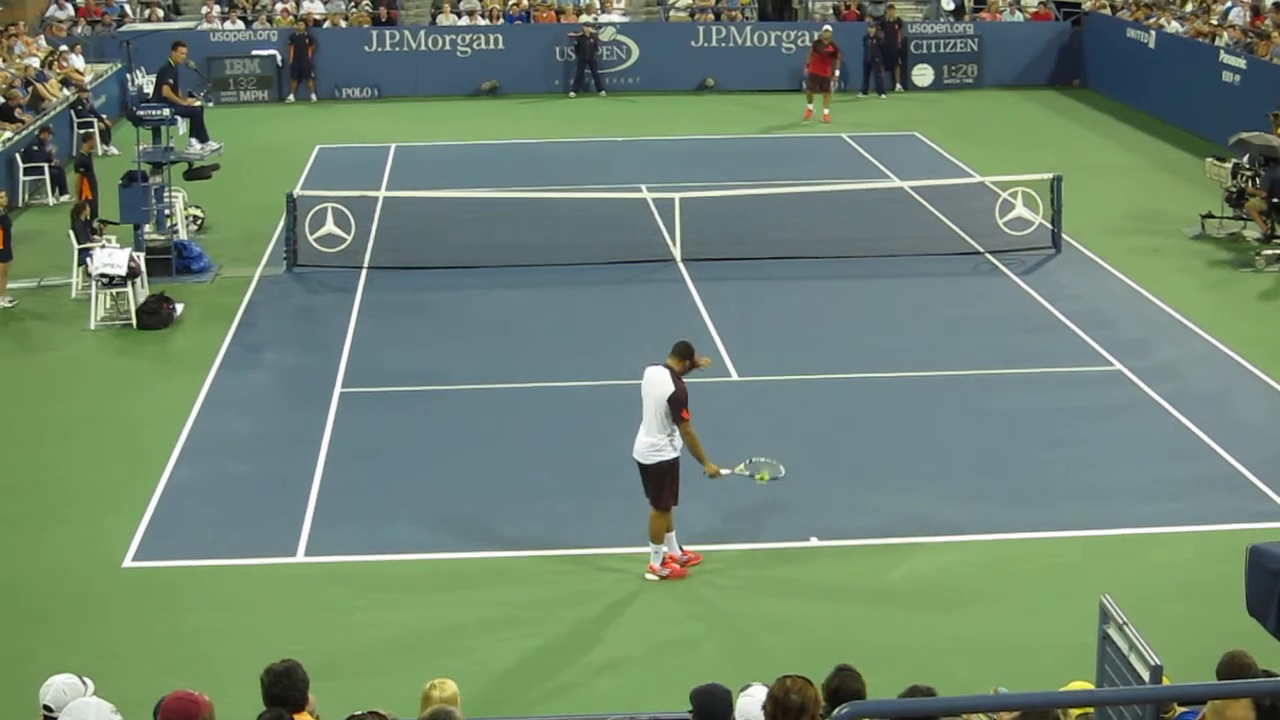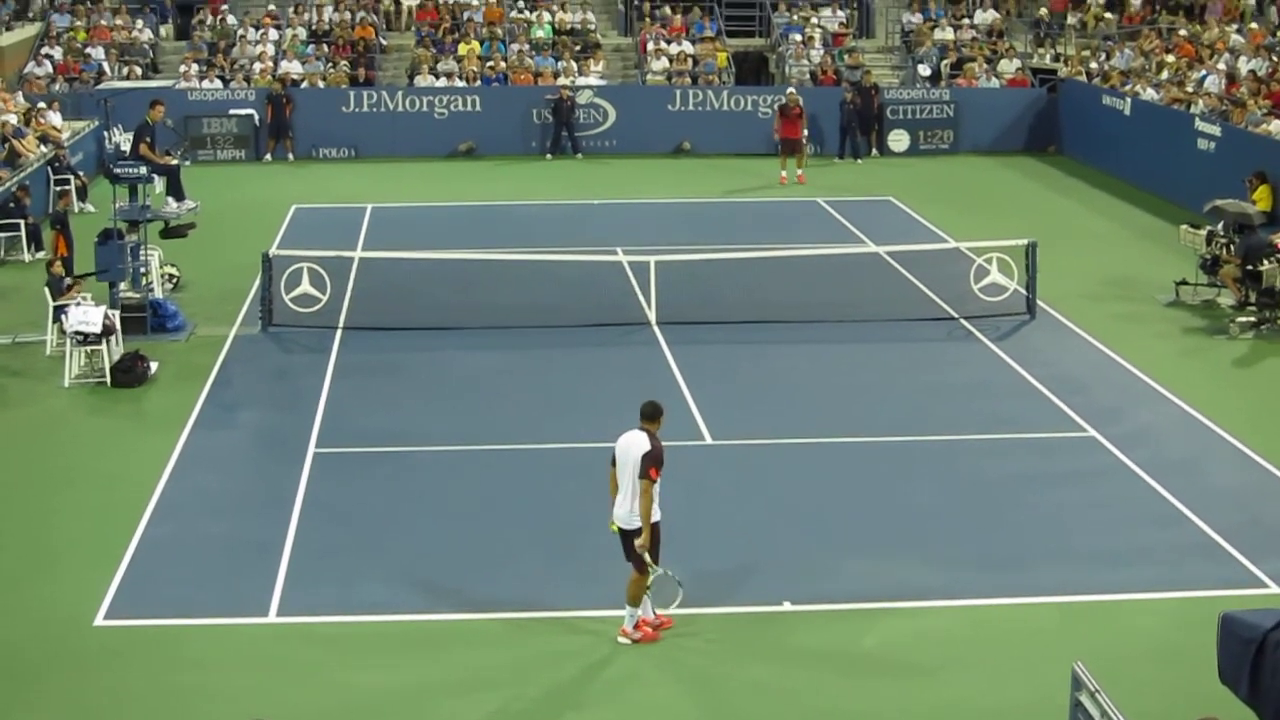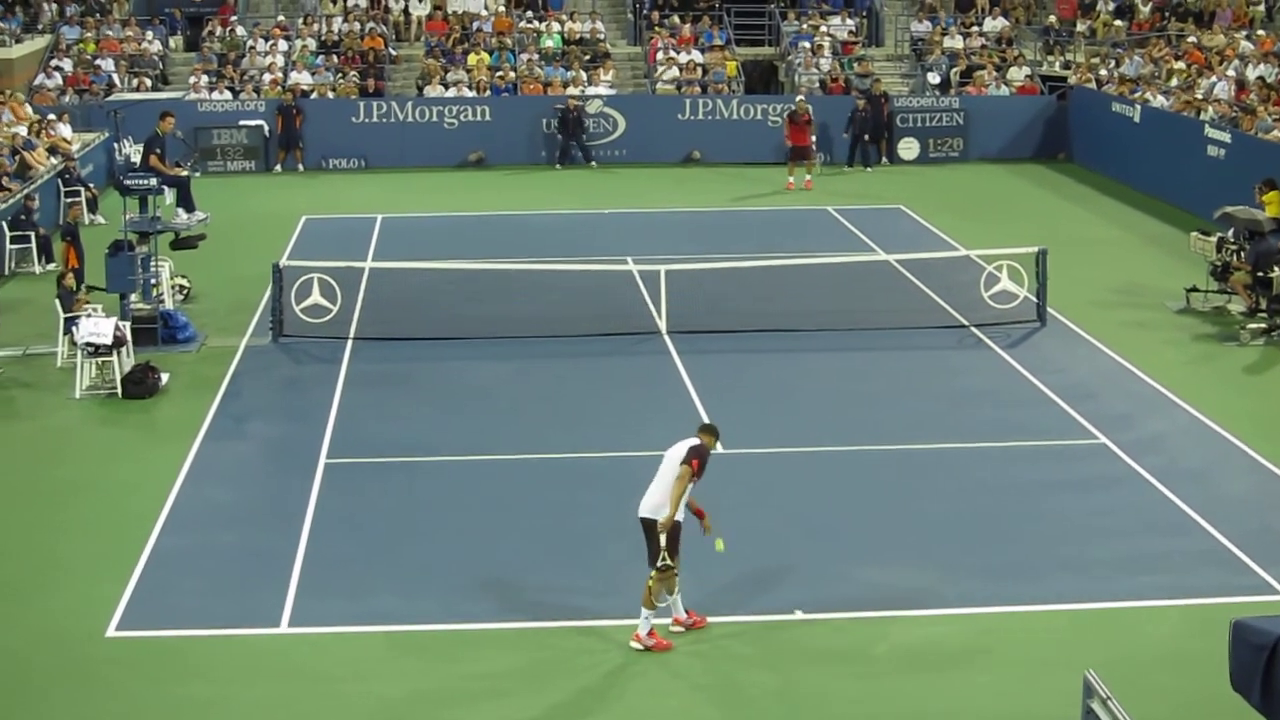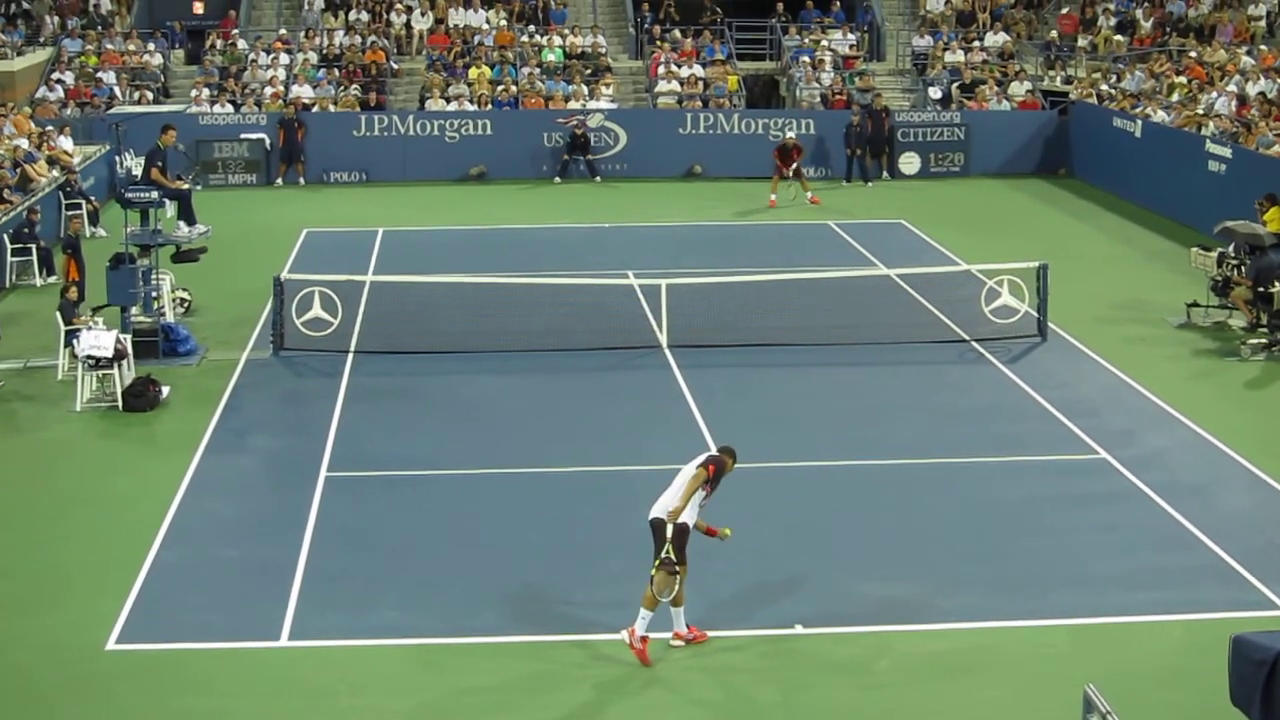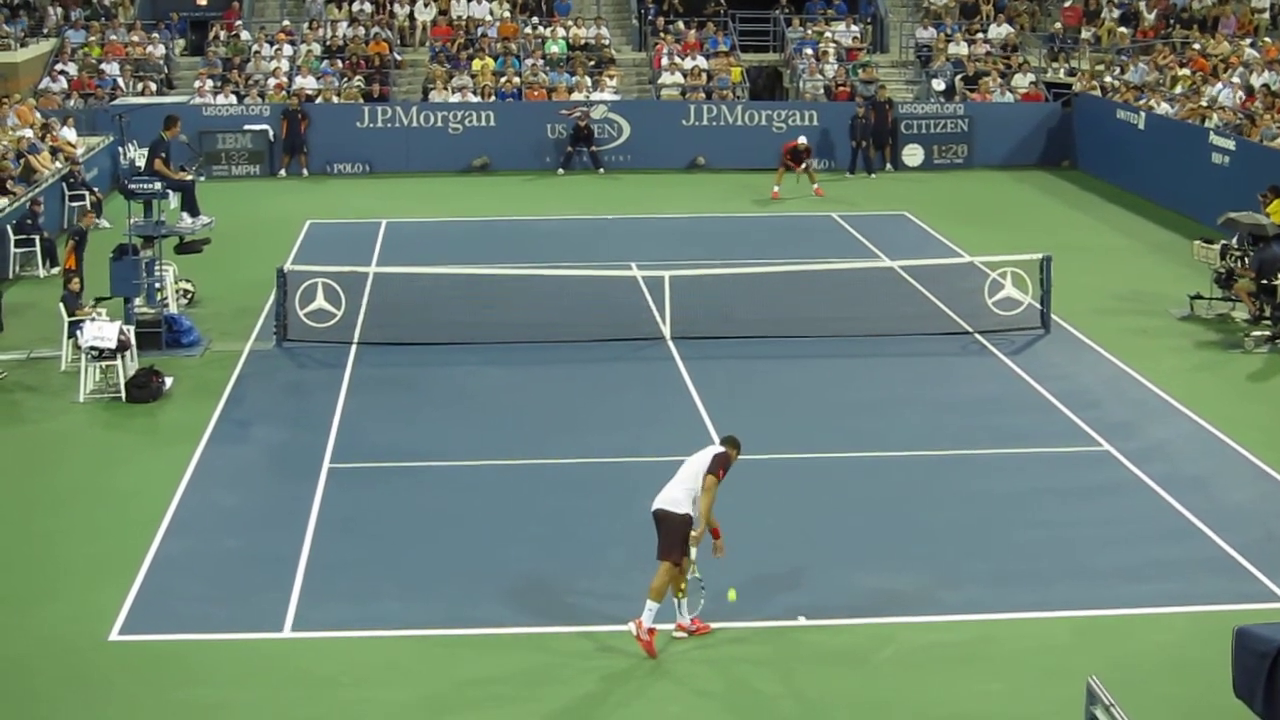
dt=1s
person 1, frame 1
left shoulder: (651, 371)
right shoulder: (676, 389)
left elbow: (672, 367)
right elbow: (686, 432)
left wrist: (694, 363)
right wrist: (706, 463)
left hip: (644, 449)
right hip: (661, 455)
left knee: (664, 505)
right knee: (660, 509)
left ankle: (674, 552)
right ankle: (656, 565)
person 1, frame 2
left shoulder: (624, 438)
right shoulder: (653, 448)
left elbow: (613, 477)
right elbow: (646, 491)
left wrist: (615, 510)
right wrist: (646, 532)
left hip: (622, 515)
right hip: (641, 519)
left knee: (642, 569)
right knee: (641, 571)
left ankle: (646, 616)
right ankle: (629, 628)
person 1, frame 3
left shoulder: (681, 445)
right shoulder: (700, 448)
right elbow: (682, 477)
left wrist: (702, 516)
right wrist: (671, 515)
left hip: (650, 510)
right hip: (662, 515)
left knee: (671, 566)
right knee: (661, 572)
left ankle: (680, 617)
right ankle: (643, 634)
person 1, frame 4
left shoulder: (704, 462)
right shoulder: (717, 461)
left elbow: (692, 514)
right elbow: (697, 478)
left wrist: (715, 533)
right wrist: (681, 506)
left hip: (665, 517)
right hip: (672, 519)
left knee: (678, 573)
left ankle: (680, 631)
right ankle: (637, 632)
person 1, frame 5
left shoulder: (706, 455)
right shoulder: (722, 456)
left elbow: (700, 500)
right elbow: (708, 490)
left wrist: (717, 536)
right wrist: (702, 528)
left hip: (664, 506)
right hip: (675, 510)
left knee: (683, 564)
right knee: (669, 567)
left ankle: (683, 622)
right ankle: (644, 625)
